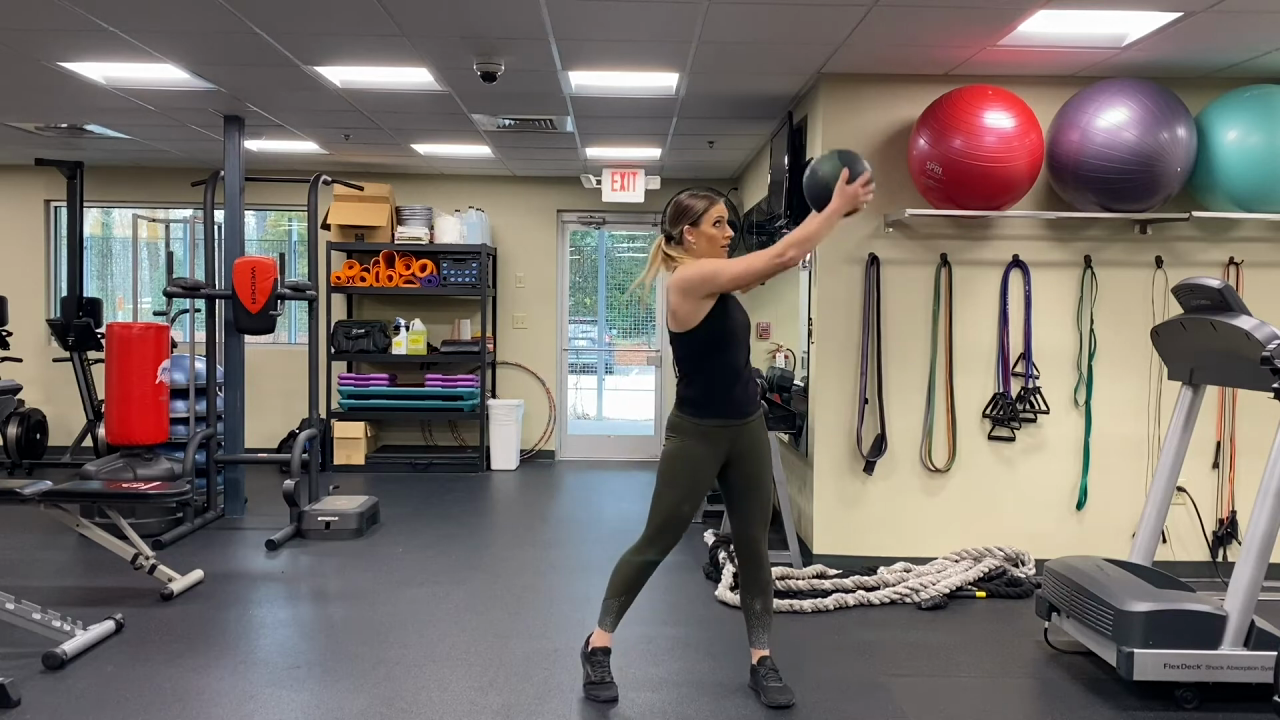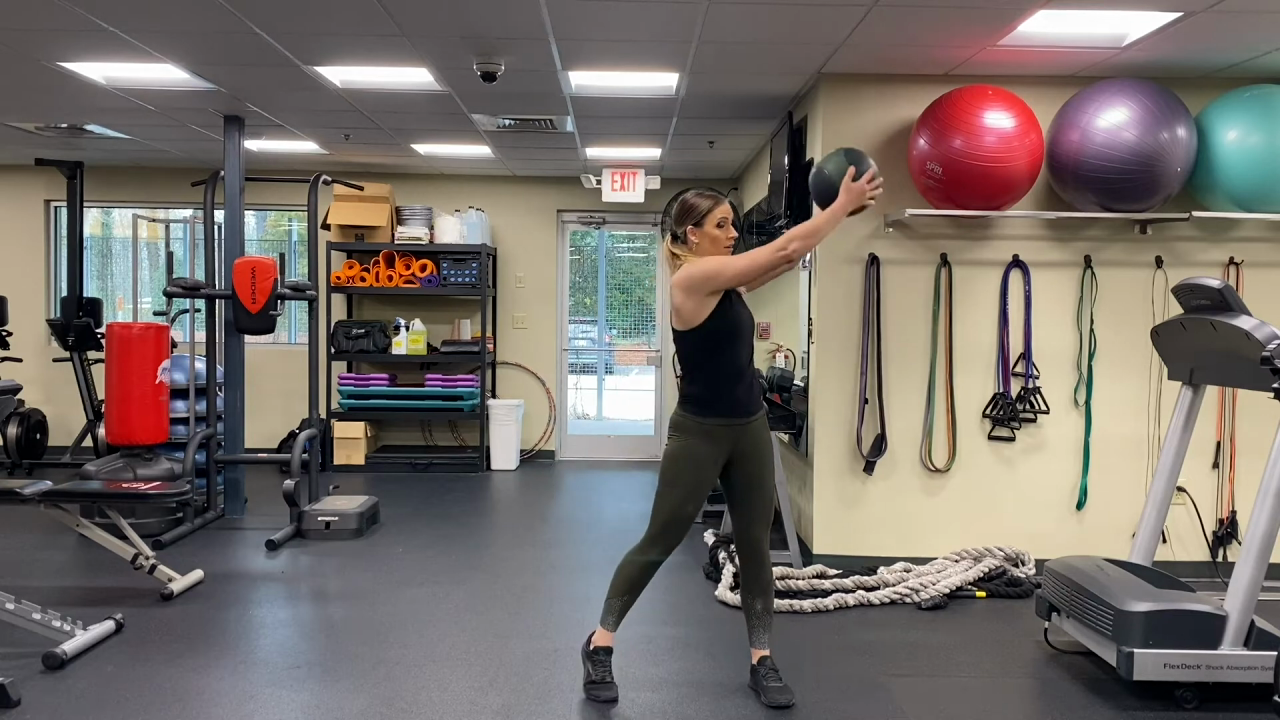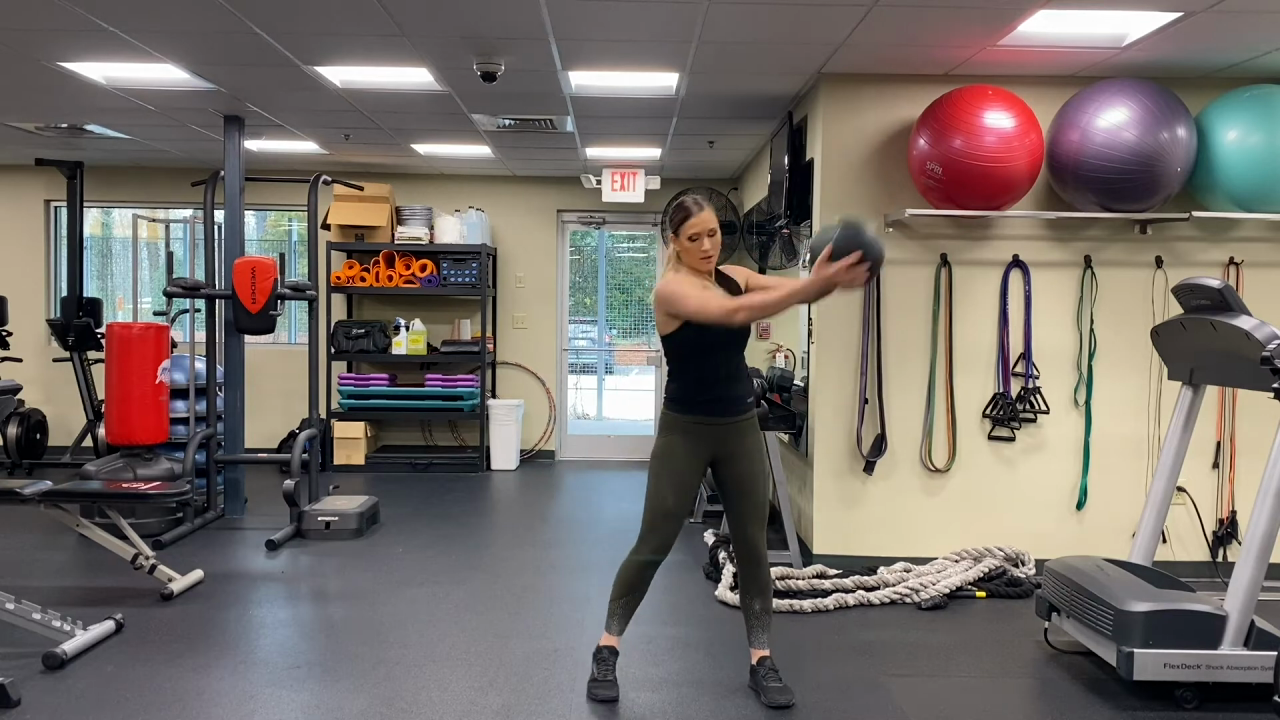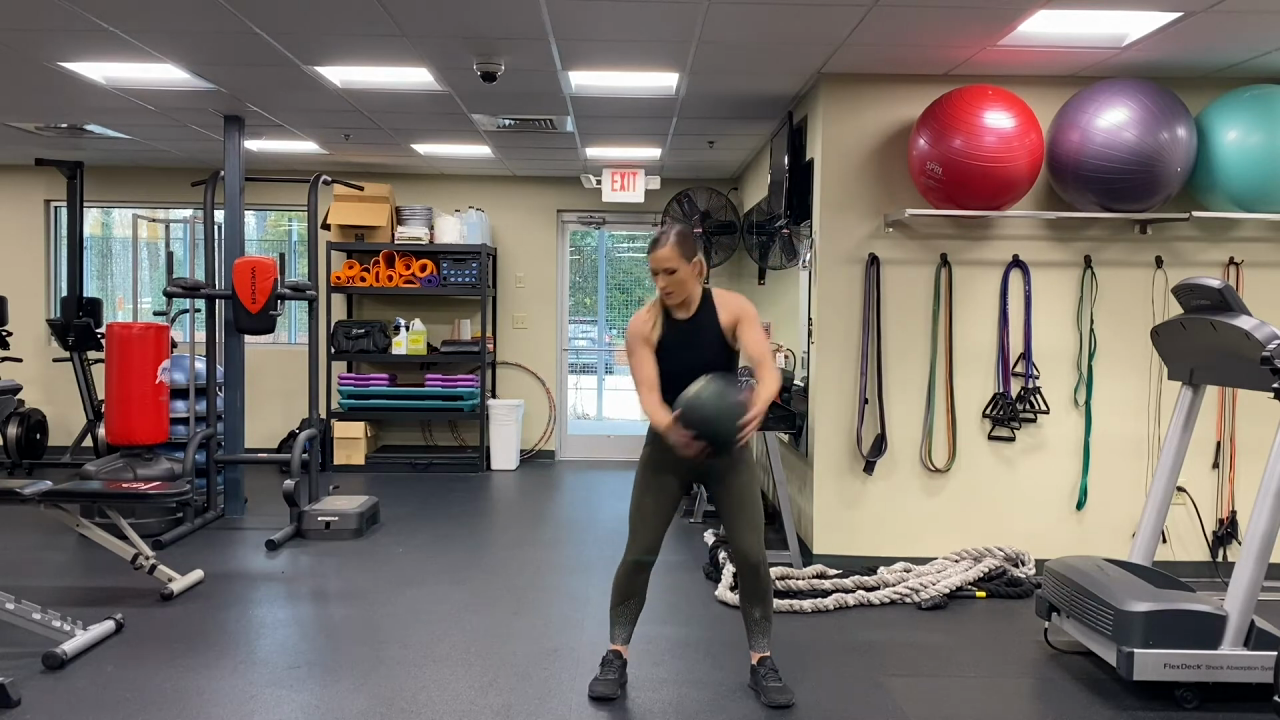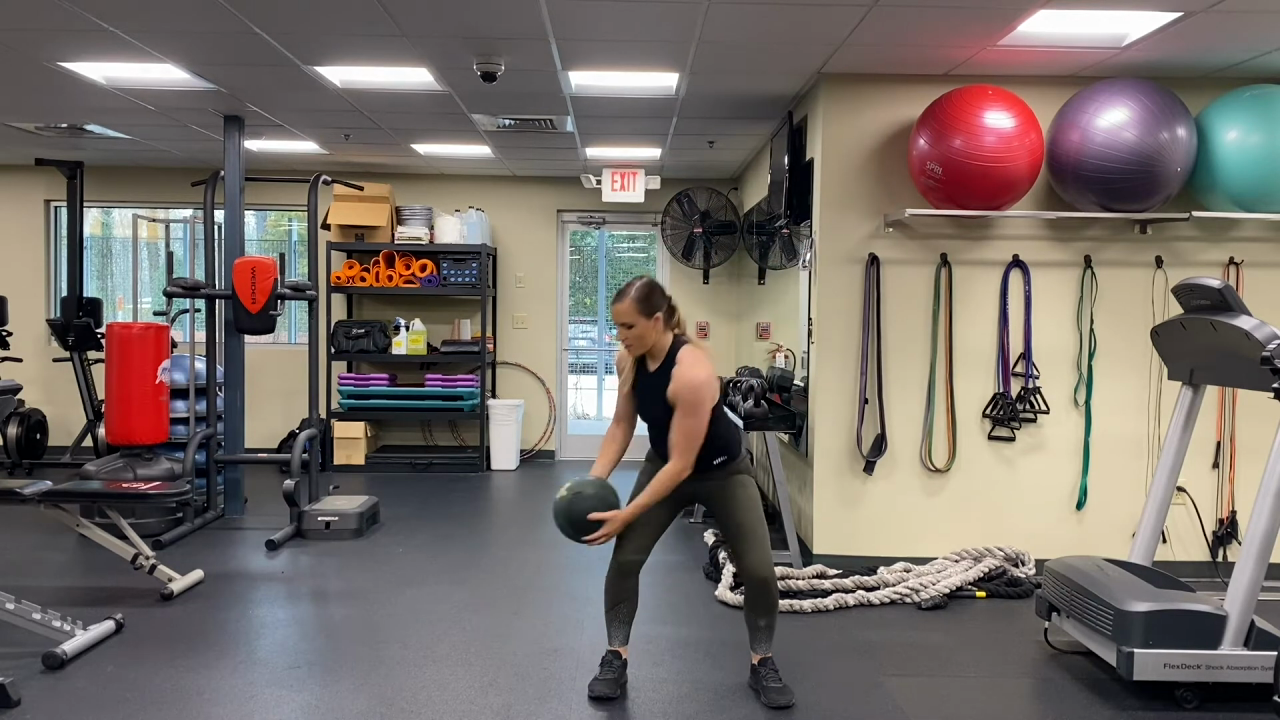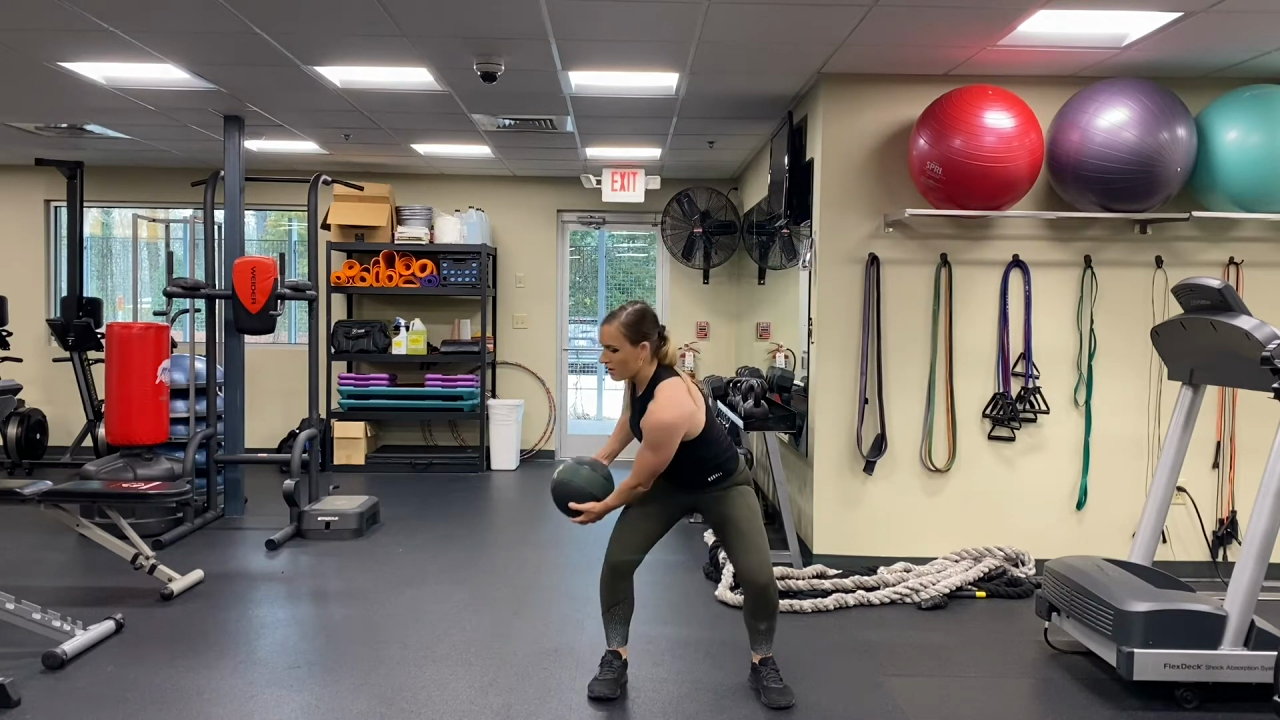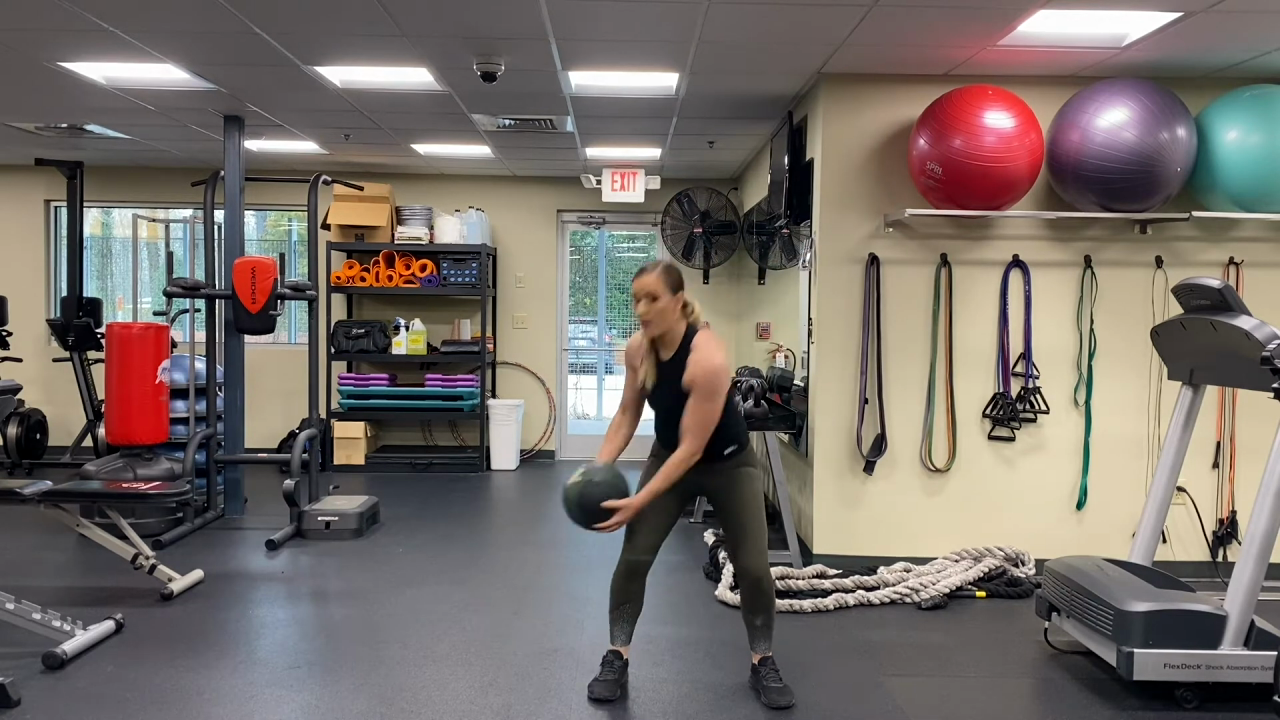
dt=0.2s
person 1, frame 1
left shoulder: (714, 275)
right shoulder: (691, 279)
left elbow: (779, 257)
right elbow: (781, 255)
left wrist: (834, 210)
right wrist: (837, 207)
left hip: (747, 428)
right hip: (697, 434)
left knee: (754, 546)
right knee: (656, 544)
left ankle: (761, 658)
right ankle: (597, 644)
person 1, frame 2
left shoulder: (723, 274)
right shoulder: (693, 276)
left elbow: (781, 256)
right elbow: (778, 252)
left wrist: (840, 205)
right wrist: (842, 204)
left hip: (750, 427)
right hip: (699, 432)
left knee: (755, 545)
right knee: (658, 544)
left ankle: (760, 658)
right ankle: (599, 644)
person 1, frame 3
left shoulder: (733, 276)
right shoulder: (672, 289)
left elbow: (778, 296)
right elbow: (735, 312)
left wrist: (831, 278)
right wrist: (813, 283)
left hip: (741, 427)
right hip: (685, 429)
left knee: (752, 547)
right knee: (653, 547)
left ankle: (760, 660)
right ankle: (607, 648)
person 1, frame 4
left shoulder: (732, 308)
right shoulder: (643, 324)
left elbow: (768, 371)
right elbow: (647, 397)
left wrist: (758, 408)
right wrist: (670, 426)
left hip: (724, 448)
right hip: (670, 445)
left knee: (750, 556)
right knee: (640, 553)
left ankle: (761, 659)
right ankle: (616, 654)
person 1, frame 5
left shoulder: (692, 373)
right shoulder: (632, 361)
left elbow: (682, 465)
right elbow: (622, 426)
left wrist: (626, 514)
right wrist: (594, 478)
left hip: (721, 472)
right hip: (668, 468)
left knee: (760, 572)
right knee: (625, 560)
left ankle: (762, 662)
right ankle: (616, 656)
person 1, frame 6
left shoulder: (669, 408)
right shoulder: (637, 376)
left elbow: (641, 479)
left wrist: (602, 509)
right wrist: (597, 462)
left hip: (721, 486)
right hip: (668, 484)
left knee: (758, 578)
right knee: (618, 561)
left ankle: (763, 662)
right ankle: (616, 657)
person 1, frame 7
left shoulder: (707, 361)
right shoulder: (638, 350)
left elbow: (691, 451)
right elbow: (627, 412)
left wrist: (638, 502)
right wrist: (598, 468)
left hip: (727, 464)
right hip: (669, 460)
left knee: (754, 568)
right knee: (634, 557)
left ankle: (762, 661)
right ankle: (616, 656)
